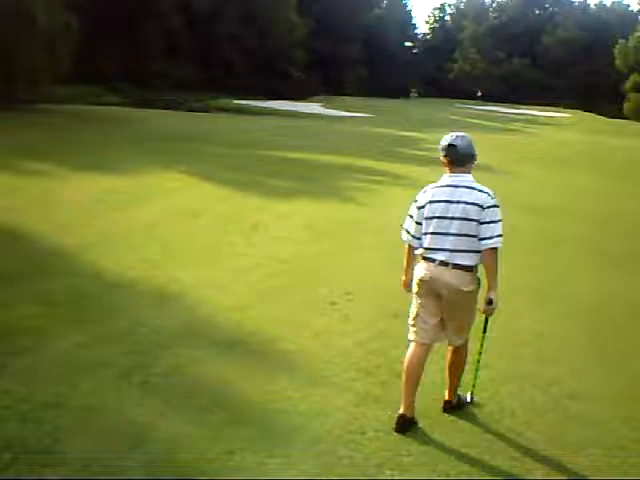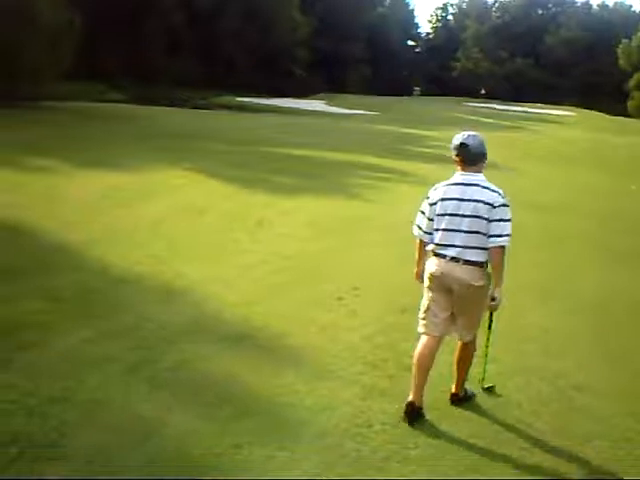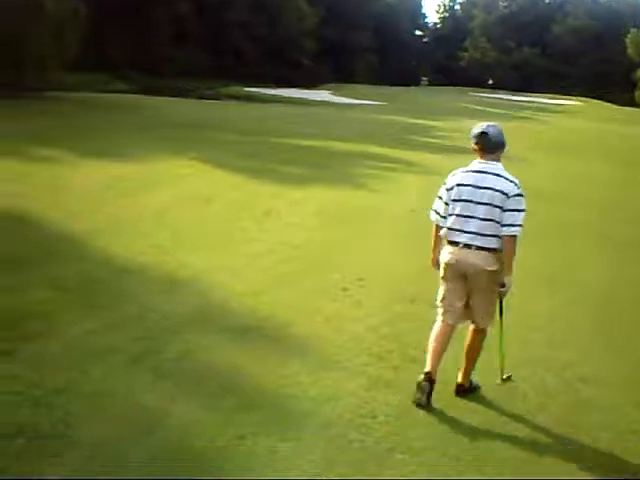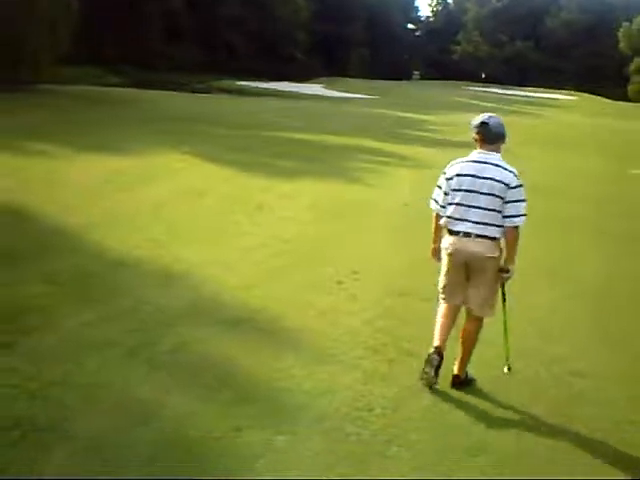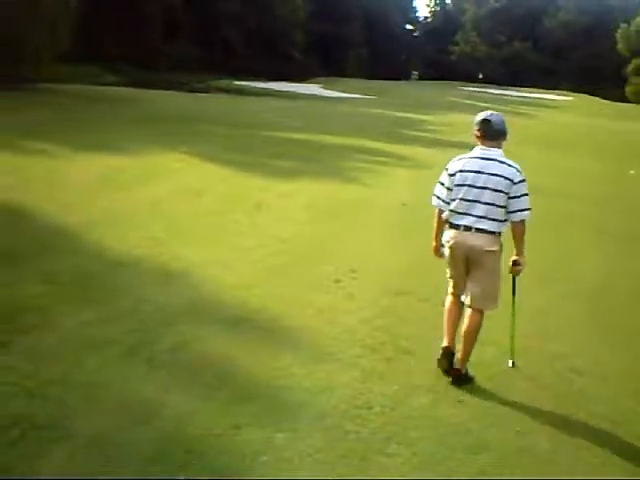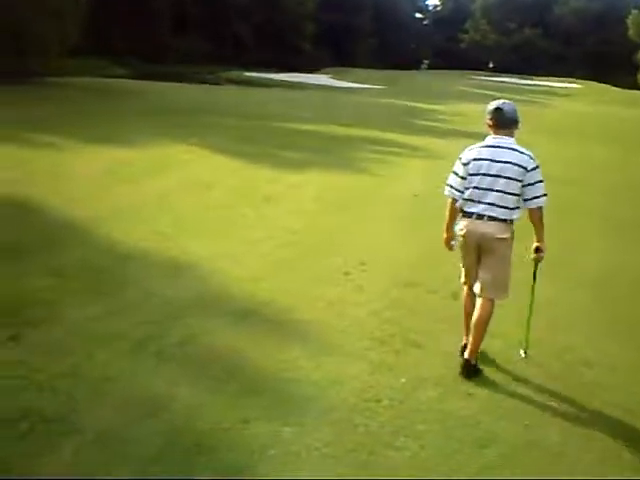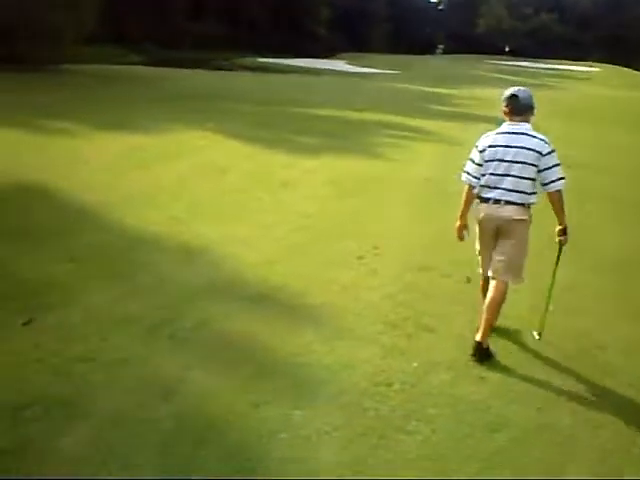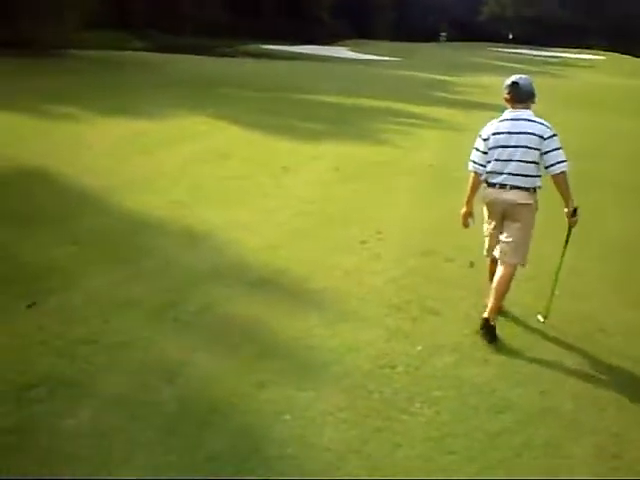
dt=0.1s
person 1, frame 1
left shoulder: (427, 194)
right shoulder: (485, 198)
left elbow: (412, 241)
right elbow: (489, 249)
left wrist: (407, 272)
right wrist: (492, 290)
left hip: (427, 272)
right hip: (462, 278)
left knee: (419, 342)
right knee: (459, 341)
left ankle: (406, 412)
right ankle: (451, 398)
person 1, frame 2
left shoulder: (438, 191)
right shoulder: (495, 197)
left elbow: (423, 237)
right elbow: (497, 247)
left wrist: (419, 266)
right wrist: (497, 288)
left hip: (439, 268)
right hip: (473, 274)
left knee: (430, 335)
right knee: (468, 336)
left ankle: (414, 401)
right ankle: (458, 391)
person 1, frame 3
left shoulder: (455, 178)
right shoulder: (510, 186)
left elbow: (439, 222)
right elbow: (509, 236)
left wrist: (436, 253)
right wrist: (506, 275)
left hip: (453, 254)
right hip: (487, 260)
left knee: (445, 319)
right knee: (479, 323)
left ankle: (428, 376)
right ankle: (464, 381)
person 1, frame 4
left shoulder: (454, 167)
right shoulder: (509, 176)
left elbow: (439, 212)
right elbow: (512, 226)
left wrist: (436, 242)
right wrist: (509, 261)
left hip: (453, 243)
right hip: (486, 249)
left knee: (449, 301)
right knee: (476, 313)
left ankle: (437, 350)
right ankle: (460, 373)
person 1, frame 5
left shoulder: (457, 164)
right shoulder: (512, 172)
left elbow: (441, 207)
right elbow: (518, 219)
left wrist: (437, 238)
right wrist: (519, 255)
left hip: (455, 237)
right hip: (487, 243)
left knee: (455, 296)
right knee: (476, 307)
left ankle: (448, 349)
right ankle: (460, 367)
person 1, frame 6
left shoulder: (471, 153)
right shoulder: (526, 160)
left elbow: (454, 197)
right elbow: (535, 206)
left wrist: (448, 229)
right wrist: (539, 241)
left hip: (468, 226)
right hip: (499, 231)
left knee: (469, 285)
right knee: (487, 296)
left ankle: (467, 341)
right ankle: (470, 359)
person 1, frame 7
left shoulder: (487, 140)
right shoulder: (541, 144)
left elbow: (470, 184)
right elbow: (554, 188)
left wrist: (462, 217)
right wrist: (562, 224)
left hip: (486, 211)
right hip: (516, 215)
left knee: (489, 271)
right knee: (502, 279)
left ankle: (487, 323)
right ankle: (481, 341)
person 1, frame 8
left shoulder: (491, 128)
right shoulder: (543, 129)
left elbow: (476, 171)
right elbow: (558, 171)
left wrist: (468, 204)
right wrist: (570, 205)
left hip: (493, 195)
right hip: (523, 199)
left knee: (495, 255)
right knee: (509, 262)
left ankle: (493, 305)
right ankle: (488, 318)
